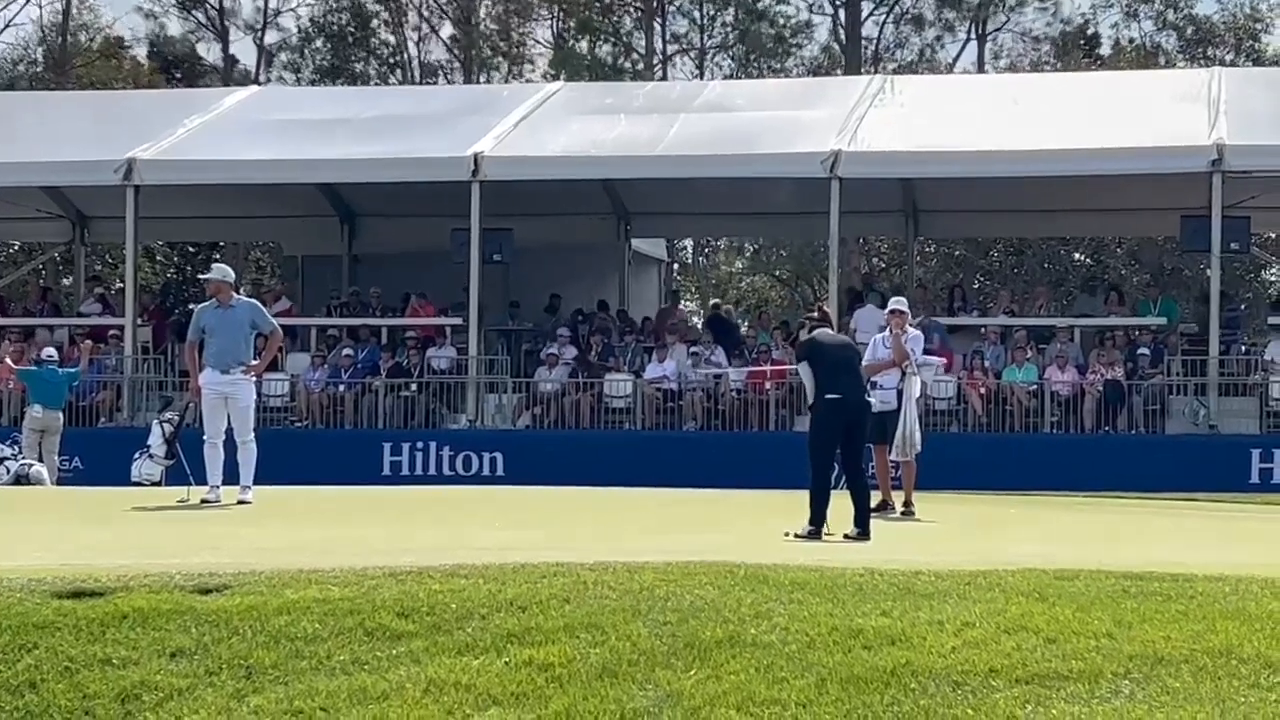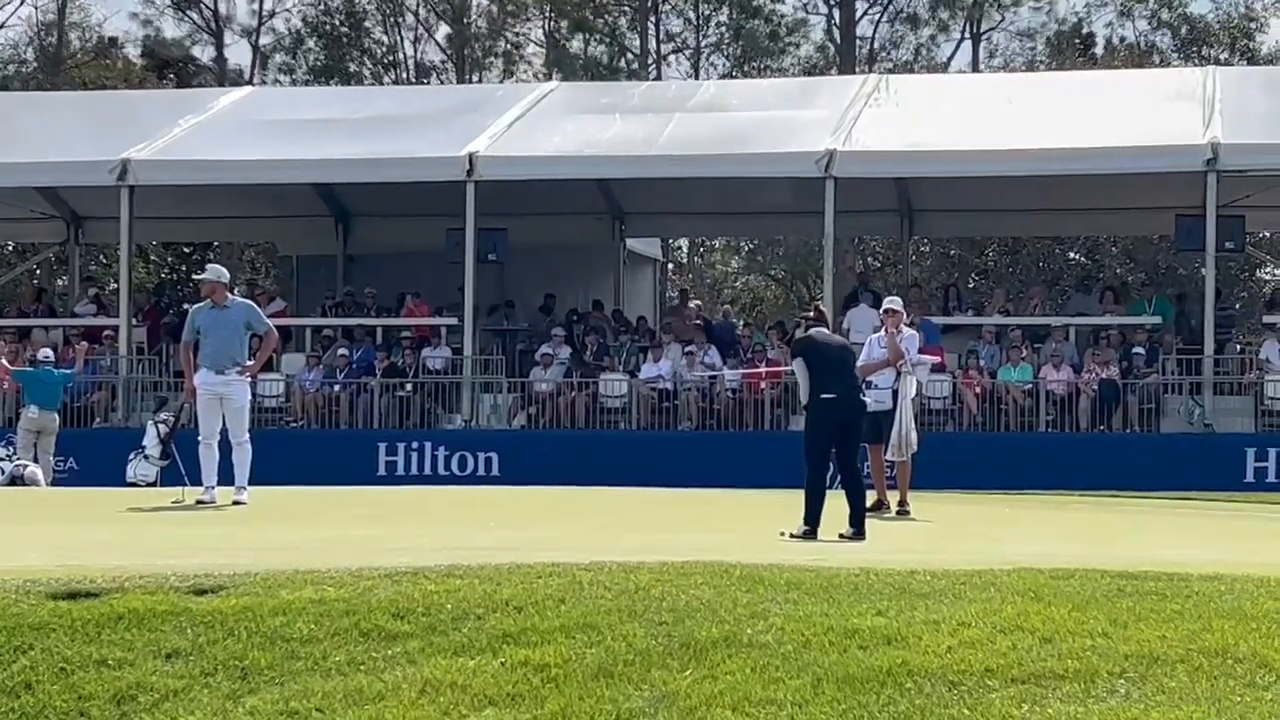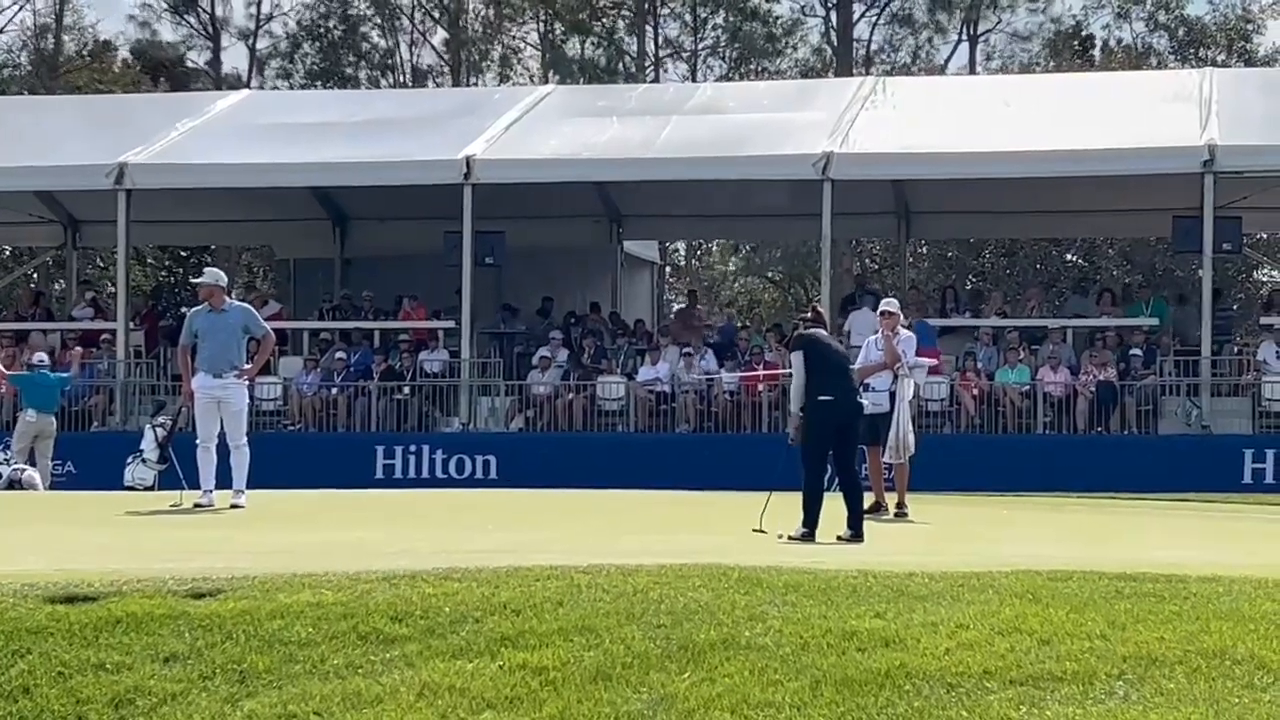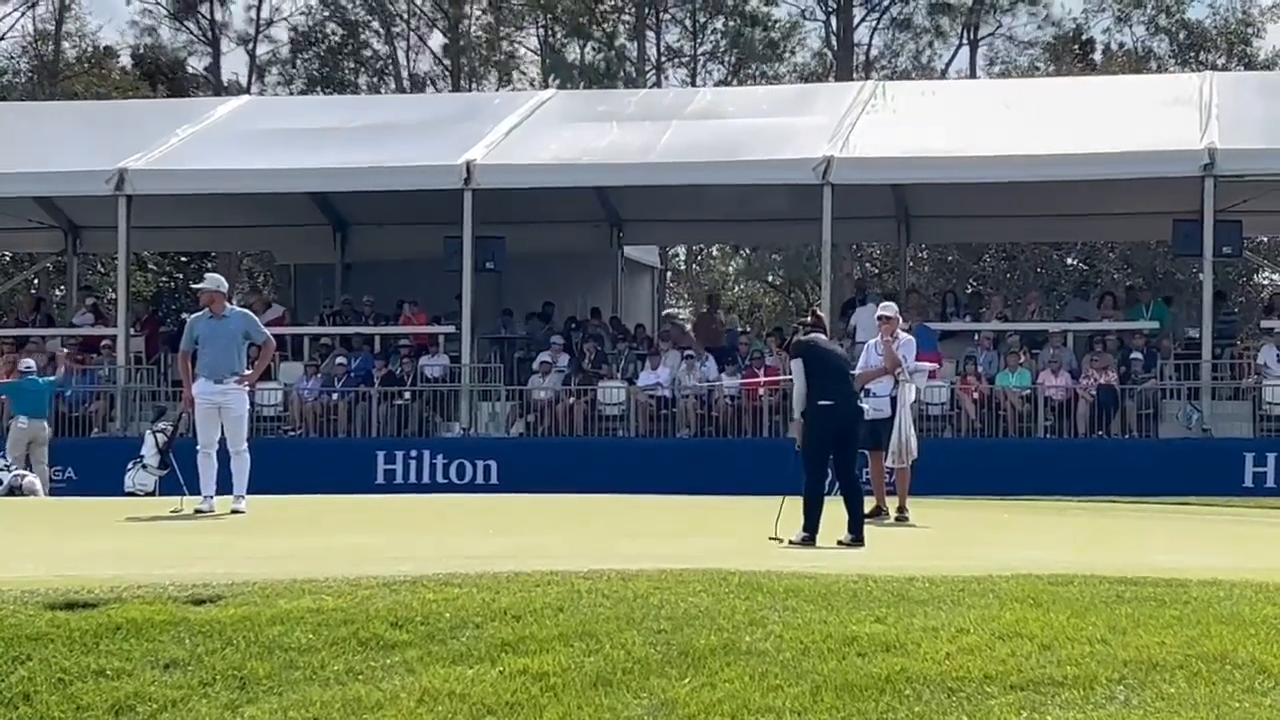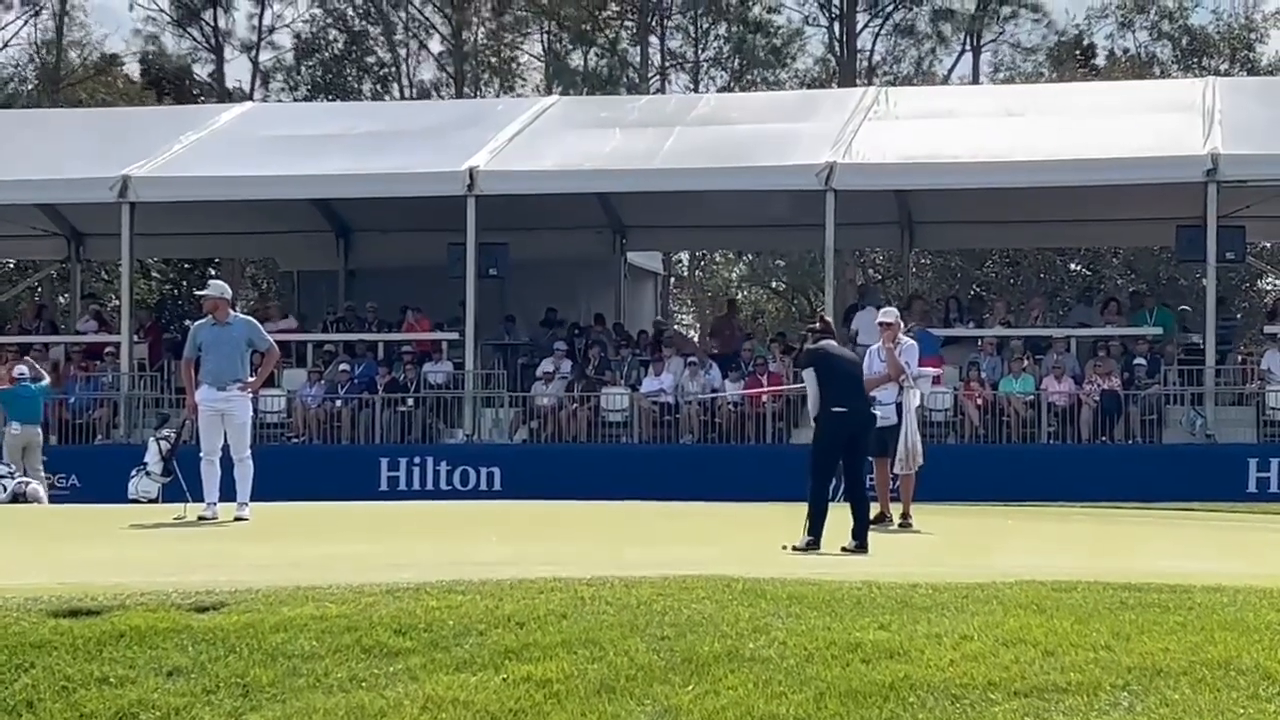
dt=0.4s
person 1, frame 1
left shoulder: (250, 307)
right shoulder: (202, 311)
left elbow: (276, 334)
right elbow: (191, 344)
left wrist: (262, 364)
right wrist: (194, 378)
left hip: (241, 378)
right hip: (211, 378)
left knee: (245, 436)
right knee: (212, 437)
left ankle: (246, 487)
right ankle: (214, 487)
person 1, frame 2
left shoulder: (245, 308)
right shoulder: (197, 312)
left elbow: (271, 335)
right elbow: (186, 345)
left wrist: (256, 365)
right wrist: (189, 378)
left hip: (235, 379)
right hip: (206, 379)
left knee: (239, 437)
right knee: (207, 437)
left ankle: (241, 488)
right ankle: (209, 488)
person 1, frame 3
left shoulder: (242, 311)
right shoulder: (195, 315)
left elbow: (269, 338)
right elbow: (184, 349)
left wrist: (254, 368)
right wrist: (187, 382)
left hip: (233, 382)
right hip: (204, 382)
left knee: (237, 441)
right knee: (205, 441)
left ankle: (239, 491)
right ankle: (207, 491)
person 1, frame 4
left shoulder: (243, 317)
right shoulder: (195, 321)
left elbow: (269, 344)
right elbow: (184, 354)
left wrist: (255, 374)
right wrist: (187, 388)
left hip: (234, 388)
right hip: (204, 388)
left knee: (238, 446)
right knee: (206, 446)
left ankle: (239, 497)
right ankle: (207, 497)
person 1, frame 5
left shoulder: (246, 324)
right shoulder: (199, 328)
left elbow: (272, 351)
right elbow: (188, 361)
left wrist: (258, 381)
right wrist: (190, 395)
left hip: (237, 395)
right hip: (207, 395)
left knee: (241, 453)
right knee: (209, 454)
left ankle: (243, 504)
right ankle: (210, 504)
person 2, frame 1
left shoulder: (806, 345)
right shoulder: (848, 343)
left elbow: (811, 386)
right elbow: (855, 376)
left wrist: (815, 411)
left hip: (830, 405)
right hip: (859, 404)
left knee: (821, 466)
right knee: (854, 465)
left ankle: (815, 526)
right ankle: (862, 527)
person 2, frame 2
left shoulder: (801, 343)
right shoulder: (843, 343)
left elbow: (805, 386)
left wrist: (810, 411)
left hip: (825, 405)
right hip: (854, 403)
left knee: (816, 466)
right knee: (850, 465)
left ankle: (810, 526)
right ankle: (857, 526)
person 2, frame 3
left shoulder: (801, 339)
right shoulder: (836, 345)
left elbow: (799, 380)
left wrist: (795, 415)
right wrist: (805, 418)
left hip: (822, 406)
right hip: (850, 405)
left knee: (814, 468)
right knee: (847, 468)
left ankle: (808, 528)
right ankle: (855, 528)
person 2, frame 4
left shoulder: (800, 344)
right shoulder: (838, 350)
left elbow: (800, 387)
left wrist: (798, 420)
left hip: (822, 411)
right hip: (850, 409)
left knee: (815, 473)
right knee: (847, 472)
left ankle: (809, 532)
right ankle: (856, 533)
person 2, frame 5
left shoulder: (811, 353)
right shoulder: (850, 355)
left elbow: (814, 394)
right elbow: (860, 388)
left wrist: (817, 420)
left hip: (835, 417)
right hip: (863, 416)
left knee: (820, 478)
right knee: (856, 478)
left ankle: (813, 537)
right ankle: (860, 539)
person 3, frame 1
left shoulder: (915, 336)
right shoulder: (878, 339)
left elbow: (904, 359)
right elbow: (866, 368)
left wrist: (897, 333)
right wrist: (891, 362)
left hip: (900, 399)
right hip: (877, 400)
right knee: (879, 450)
left ankle: (908, 501)
right ankle: (886, 499)
person 3, frame 2
left shoulder: (910, 336)
right shoulder: (873, 339)
left elbow: (898, 359)
right elbow: (861, 369)
left wrist: (892, 333)
right wrist: (885, 362)
left hip: (895, 399)
right hip: (872, 399)
right knee: (874, 450)
left ankle: (903, 501)
right ankle: (881, 499)
person 3, frame 3
left shoulder: (907, 338)
right shoulder: (870, 341)
left elbow: (895, 362)
right elbow: (859, 372)
left wrist: (888, 335)
right wrist: (883, 365)
left hip: (892, 401)
right hip: (869, 402)
right knee: (872, 452)
left ankle: (901, 503)
right ankle: (879, 501)
person 3, frame 4
left shoulder: (907, 341)
right shoulder: (870, 345)
left elbow: (896, 367)
right elbow: (859, 378)
left wrist: (887, 341)
right wrist: (883, 370)
left hip: (893, 406)
right hip: (871, 407)
right knee: (874, 457)
left ankle: (902, 507)
right ankle: (880, 505)
person 3, frame 5
left shoulder: (909, 346)
right shoulder: (873, 351)
left elbow: (899, 374)
left wrist: (889, 346)
right wrist: (887, 377)
left hip: (898, 412)
right hip: (876, 413)
right knee: (879, 464)
left ankle: (906, 513)
right ankle: (884, 512)
